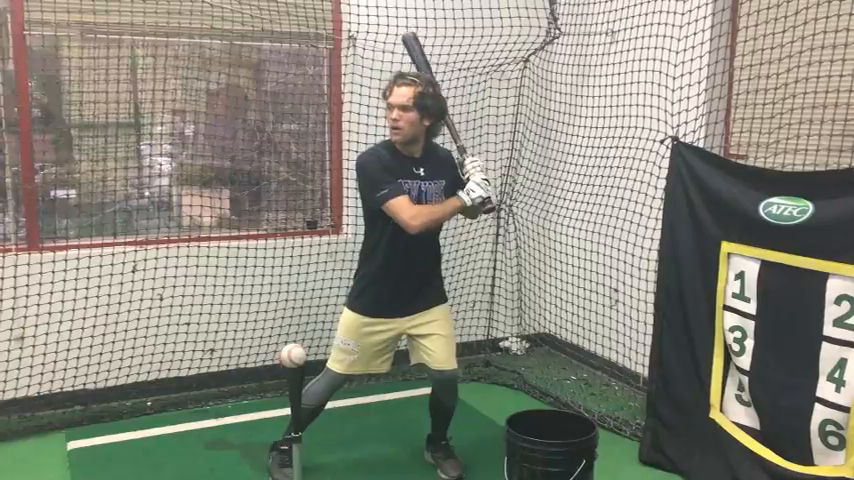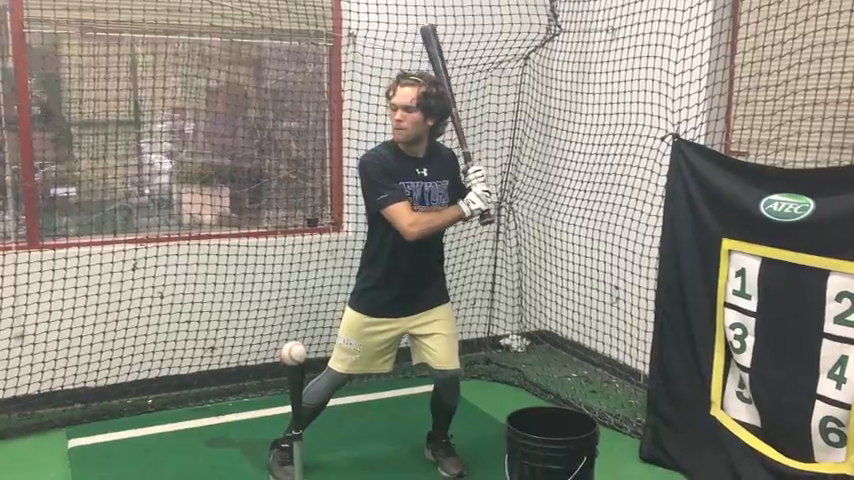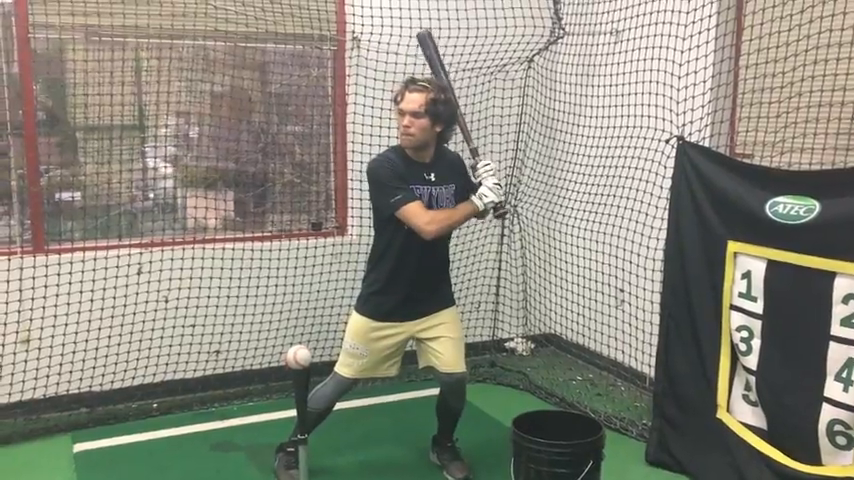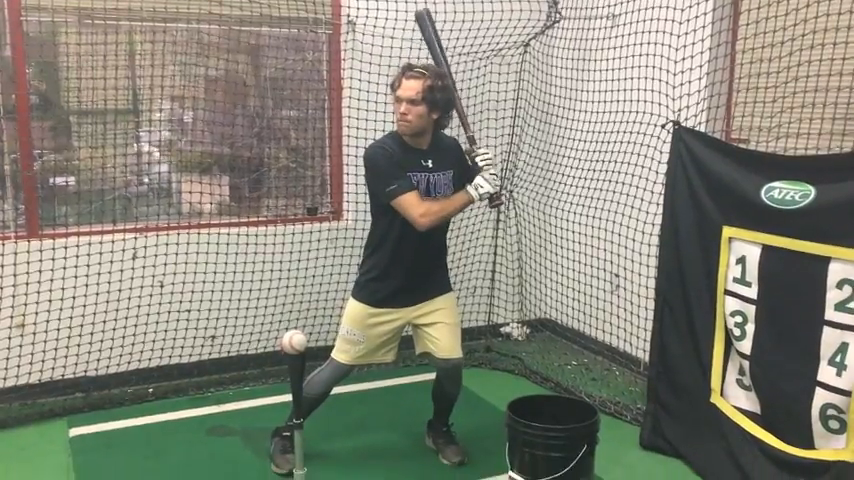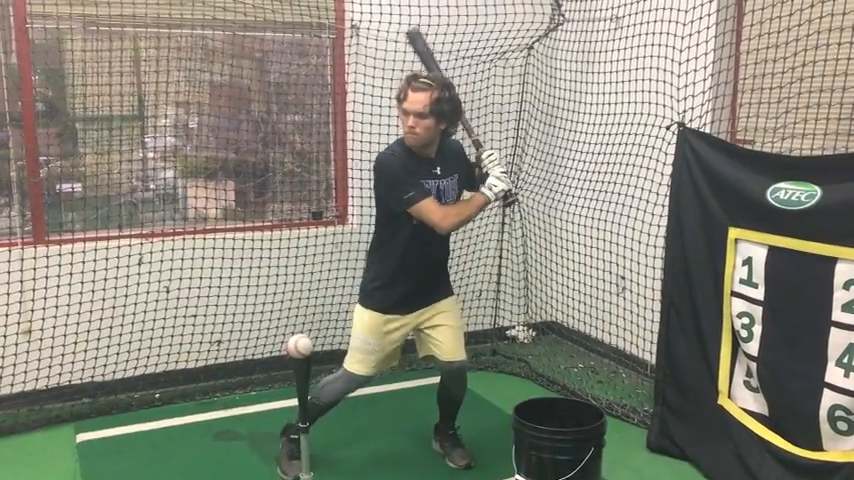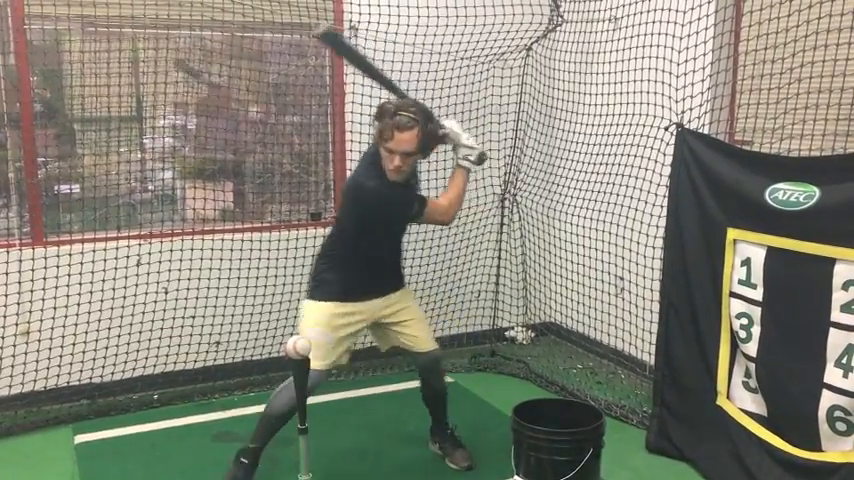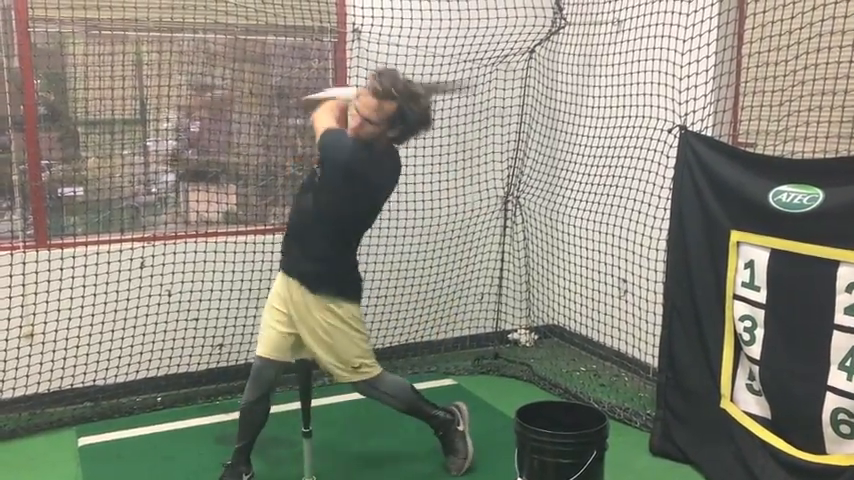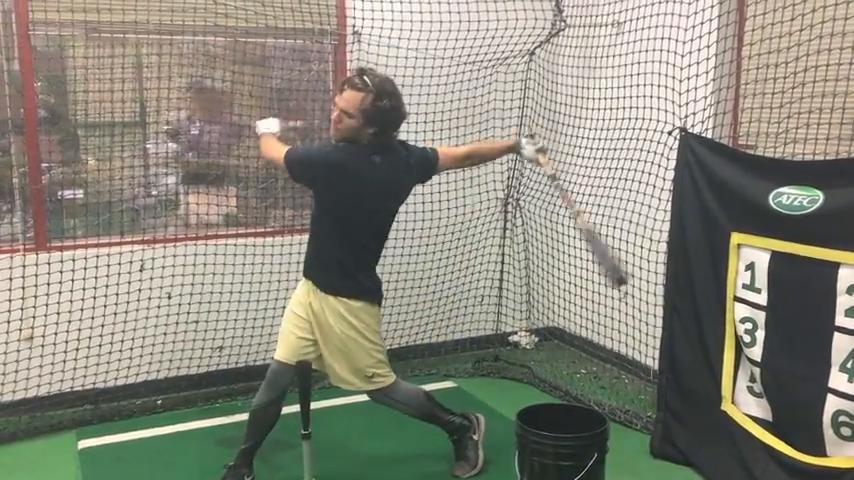
dt=0.4s
person 1, frame 1
left shoulder: (442, 160)
right shoulder: (373, 162)
left elbow: (471, 212)
right elbow: (413, 220)
left wrist: (476, 191)
right wrist: (465, 194)
left hip: (427, 297)
right hip: (374, 300)
left knee: (446, 375)
right knee: (334, 376)
left ankle: (438, 444)
right ankle: (284, 446)
person 1, frame 2
left shoulder: (446, 160)
right shoulder: (376, 162)
left elbow: (456, 214)
right elbow: (410, 226)
left wrist: (476, 194)
right wrist: (465, 206)
left hip: (430, 296)
right hip: (377, 299)
left knee: (449, 375)
right knee: (335, 376)
left ankle: (439, 441)
right ankle: (284, 444)
person 1, frame 3
left shoulder: (452, 164)
right shoulder: (384, 168)
left elbow: (469, 213)
right elbow: (428, 225)
left wrist: (483, 188)
right wrist: (479, 200)
left hip: (436, 300)
right hip: (383, 304)
left knee: (455, 378)
right knee: (342, 380)
left ankle: (444, 444)
person 1, frame 4
left shoulder: (451, 149)
right shoulder: (381, 154)
left elbow: (473, 193)
right elbow: (422, 216)
left wrist: (483, 174)
right wrist: (474, 191)
left hip: (433, 286)
right hip: (380, 290)
left knee: (451, 363)
right knee: (339, 366)
left ankle: (439, 429)
right ankle: (286, 433)
person 1, frame 5
left shoulder: (453, 153)
right shoulder: (390, 164)
left elbow: (475, 192)
right elbow: (443, 220)
left wrist: (489, 173)
right wrist: (488, 192)
left hip: (435, 291)
right hip: (386, 296)
left knee: (455, 367)
right knee: (354, 376)
left ankle: (445, 432)
right ankle: (294, 434)
person 1, frame 6
left shoulder: (405, 162)
right shoulder: (371, 188)
right elbow: (444, 213)
left wrist: (452, 135)
right wrist: (464, 163)
left hip: (388, 287)
right hip: (337, 291)
left knee: (430, 358)
right knee: (310, 376)
left ankle: (442, 433)
person 1, frame 7
left shoulder: (365, 161)
right shoulder: (371, 148)
left elbow: (323, 116)
left wrist: (336, 101)
left hip: (329, 291)
right hip: (293, 277)
left knee: (366, 377)
right knee: (262, 374)
left ankle: (447, 422)
person 1, frame 8
left shoulder: (335, 162)
left elbow: (273, 152)
right elbow: (461, 155)
left wrist: (266, 129)
left hip: (347, 298)
right hip: (315, 288)
left knee: (379, 385)
right knee: (278, 377)
left ankle: (462, 427)
